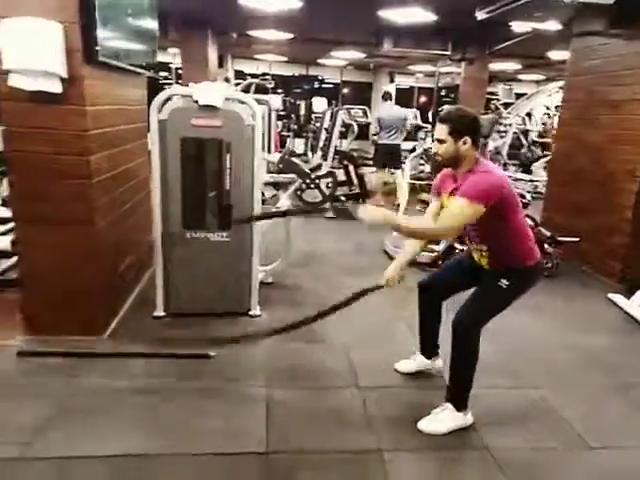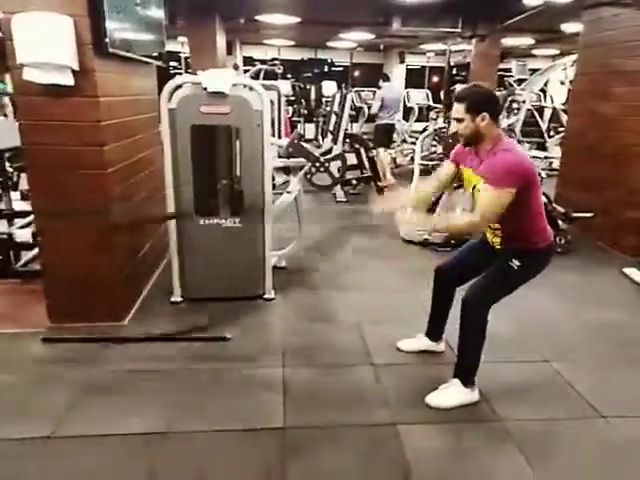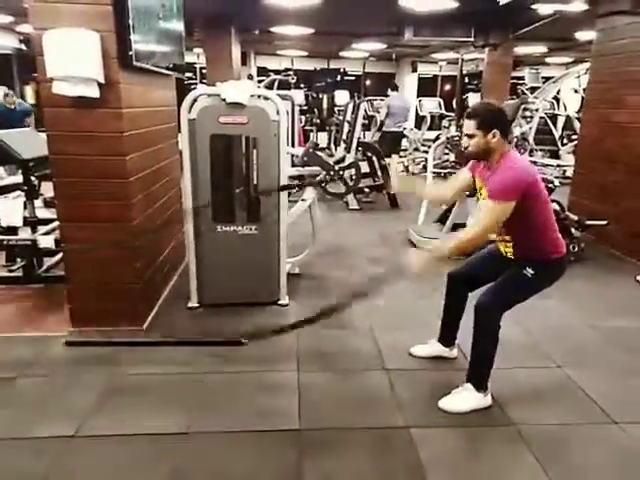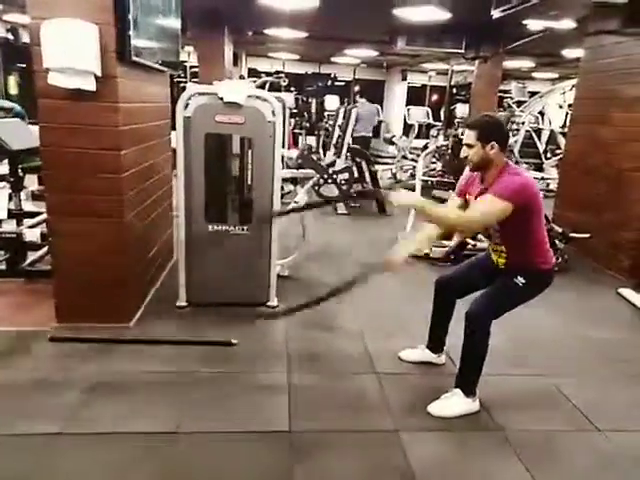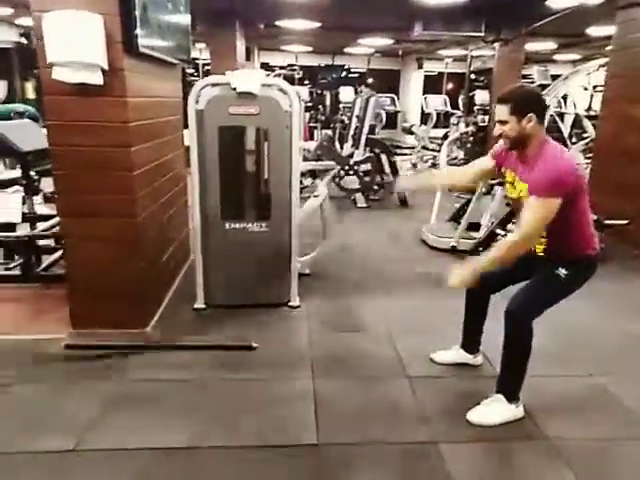
dt=1s
person 1, frame 1
left shoulder: (482, 181)
right shoulder: (449, 176)
left elbow: (441, 230)
right elbow: (428, 223)
left wrist: (386, 217)
right wrist: (399, 262)
left hip: (516, 267)
right hip: (483, 256)
left knee: (465, 322)
right knee: (430, 288)
left ankle: (458, 410)
right ankle: (429, 356)
person 1, frame 2
left shoulder: (507, 161)
right shoulder: (468, 147)
left elbow: (479, 220)
right elbow: (435, 183)
left wrist: (423, 221)
right wrist: (399, 200)
left hip: (529, 249)
right hip: (498, 238)
left knee: (475, 300)
right knee: (447, 274)
left ankle: (465, 385)
right ankle: (433, 338)
person 1, frame 3
left shoulder: (513, 175)
right shoulder: (480, 162)
left elbow: (479, 232)
right elbow: (450, 192)
left wrist: (426, 256)
right wrist: (414, 186)
left hip: (544, 259)
right hip: (511, 248)
left knee: (488, 306)
right knee: (458, 278)
left ankle: (478, 390)
right ankle: (446, 344)
person 1, frame 4
left shoulder: (515, 184)
right shoulder: (474, 177)
left elbow: (466, 223)
right elbow: (445, 217)
left wrist: (416, 202)
right wrist: (409, 246)
left hip: (532, 270)
right hip: (499, 257)
left knee: (479, 313)
right knee: (446, 285)
left ankle: (466, 395)
right ankle: (434, 349)
person 1, frame 5
left shoulder: (556, 168)
right shoulder: (510, 150)
left elbow: (524, 235)
right elbow: (465, 175)
left wrist: (472, 268)
right wrist: (419, 180)
left hip: (573, 258)
right hip: (538, 247)
left knee: (518, 311)
right knee: (479, 283)
left ankle: (508, 402)
right ankle: (469, 351)
